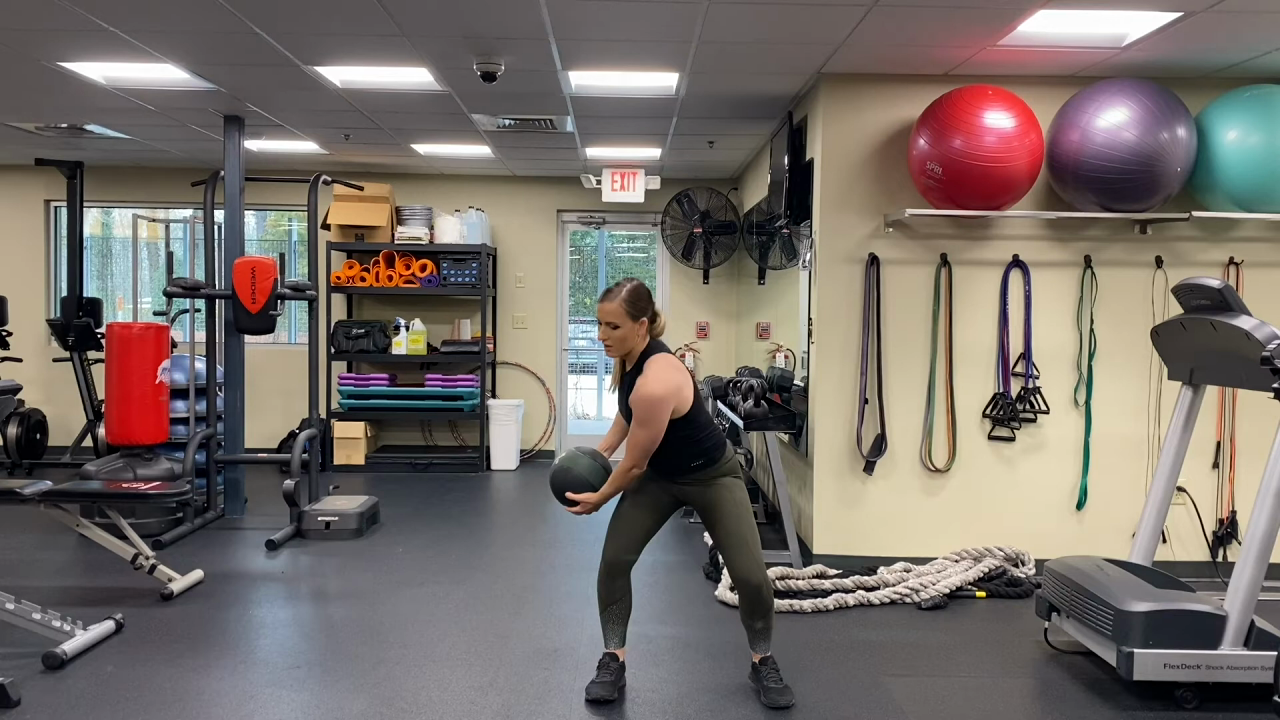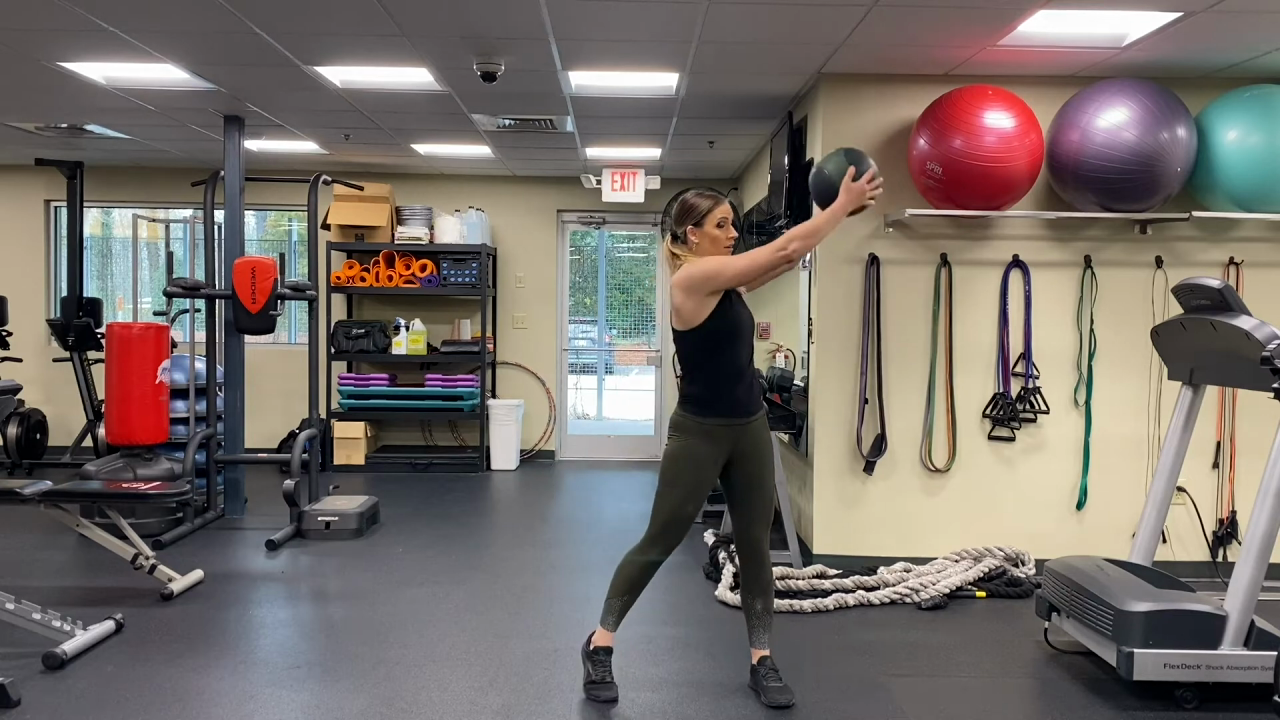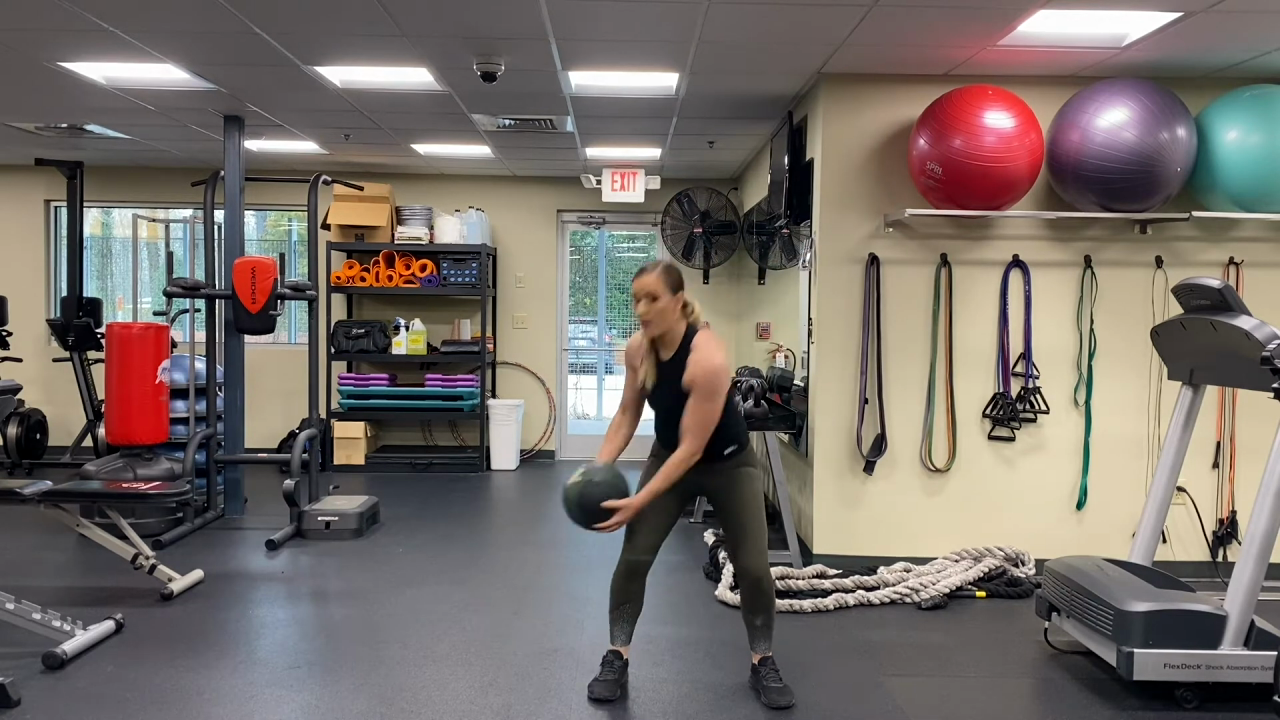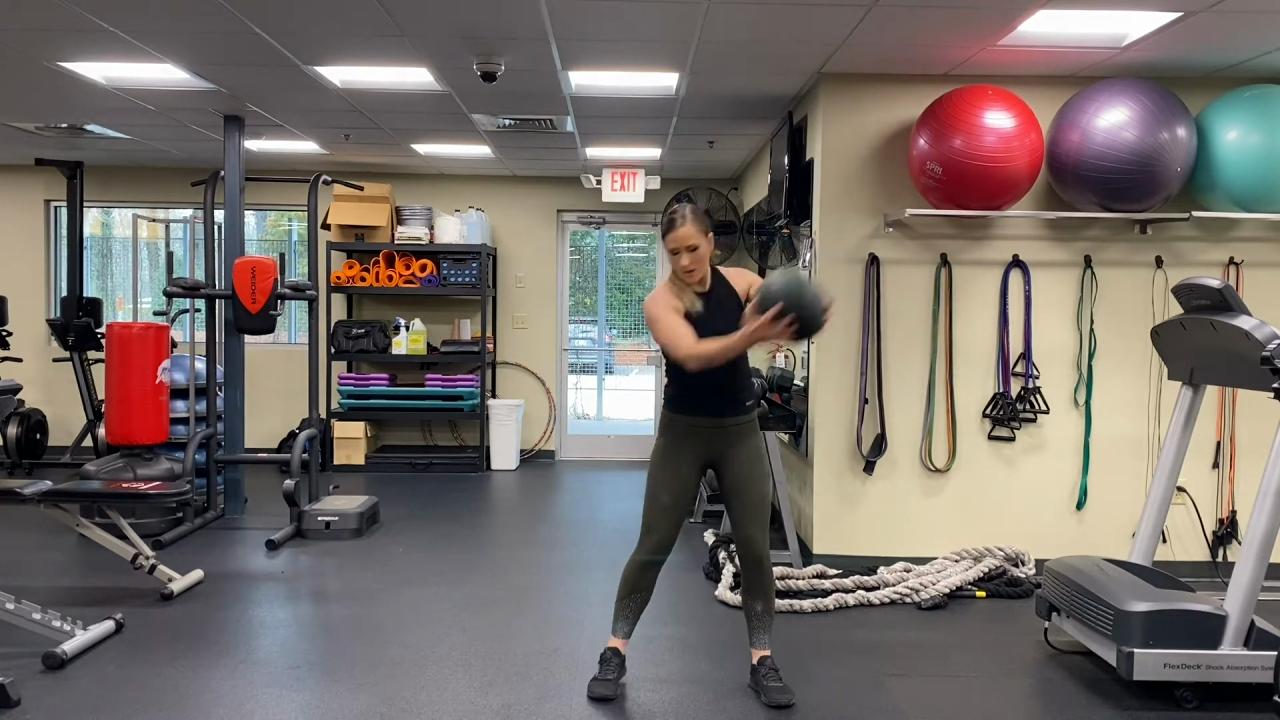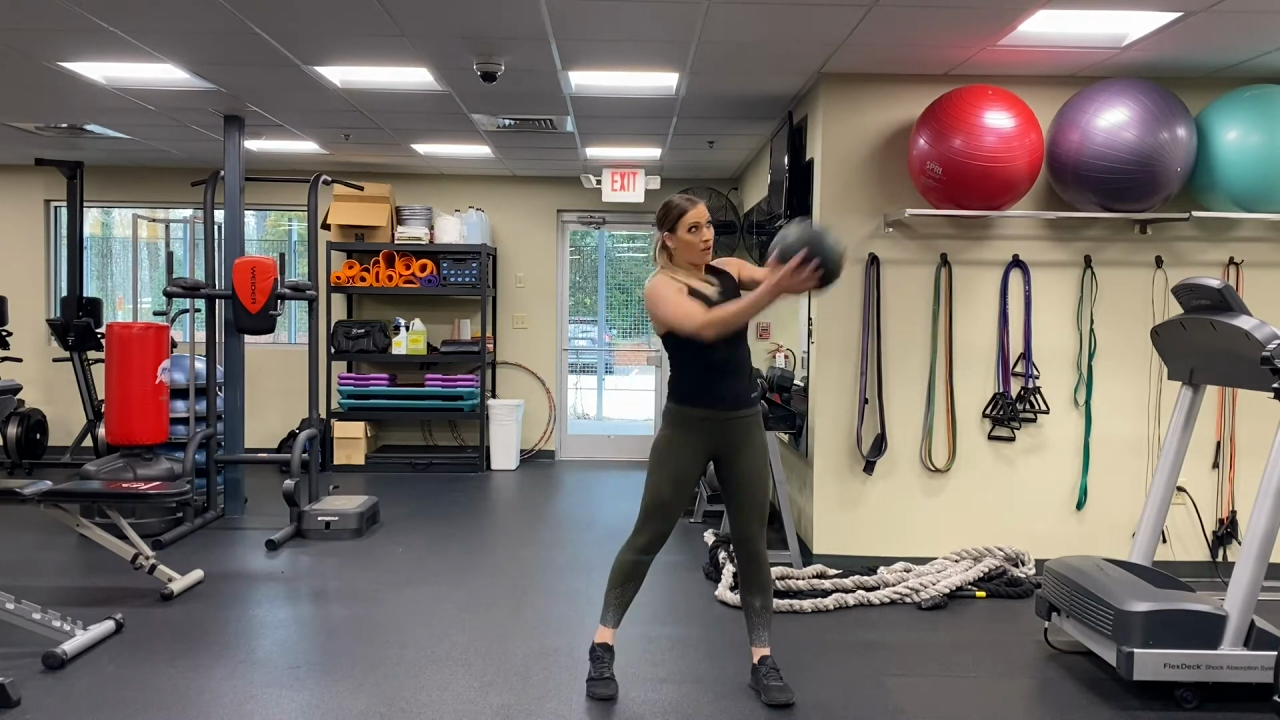
dt=1s
person 1, frame 1
left shoulder: (656, 383)
right shoulder: (628, 353)
left elbow: (636, 464)
left wrist: (599, 499)
right wrist: (600, 450)
left hip: (711, 475)
right hip: (660, 473)
left knee: (751, 577)
right knee: (615, 559)
left ankle: (763, 661)
right ankle: (614, 659)
person 1, frame 2
left shoulder: (723, 274)
right shoulder: (693, 276)
left elbow: (781, 256)
right elbow: (778, 252)
left wrist: (840, 205)
right wrist: (842, 204)
left hip: (750, 427)
right hip: (699, 432)
left knee: (755, 545)
right knee: (658, 544)
left ankle: (760, 658)
right ankle: (599, 644)
person 1, frame 3
left shoulder: (707, 361)
right shoulder: (638, 350)
left elbow: (691, 451)
right elbow: (627, 412)
left wrist: (638, 502)
right wrist: (598, 468)
left hip: (727, 464)
right hip: (669, 460)
left knee: (754, 568)
right knee: (634, 557)
left ankle: (762, 661)
right ankle: (616, 656)
person 1, frame 4
left shoulder: (740, 281)
right shoulder: (660, 301)
left elbow: (786, 306)
right elbow: (693, 355)
right wrist: (746, 336)
left hip: (738, 432)
right hip: (683, 432)
left knee: (755, 548)
right knee: (653, 548)
left ankle: (762, 661)
right ankle: (614, 653)
person 1, frame 5
left shoulder: (730, 270)
right shoulder: (662, 288)
left elbow: (775, 278)
right elbow: (707, 326)
left wrist: (805, 276)
right wrist: (770, 293)
left hip: (743, 422)
right hip: (687, 425)
left knee: (753, 544)
right knee: (648, 538)
left ankle: (762, 658)
right ankle: (603, 646)
